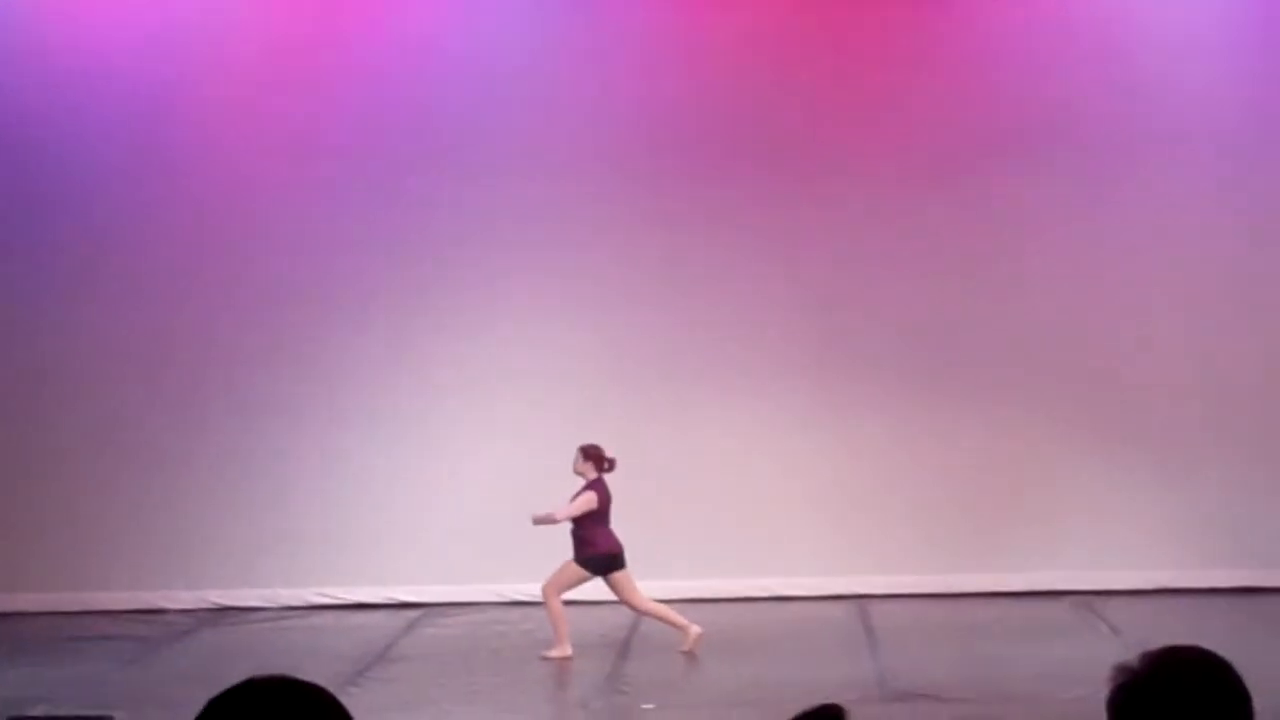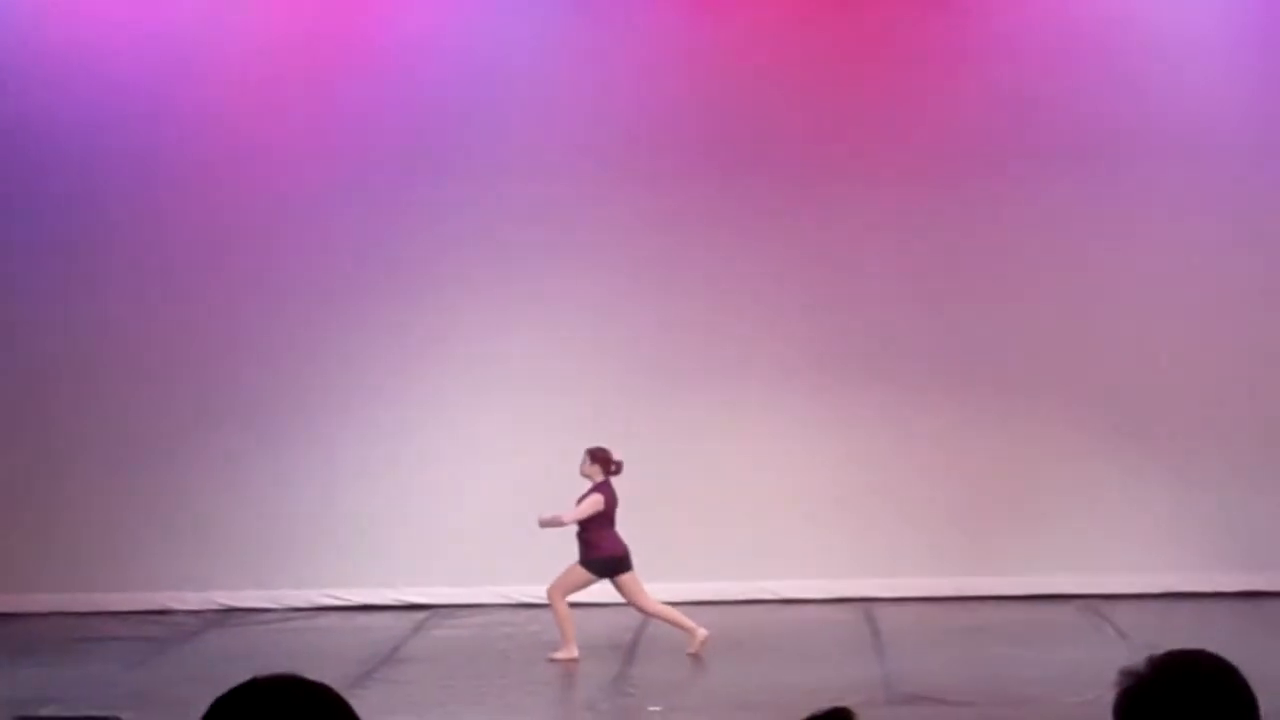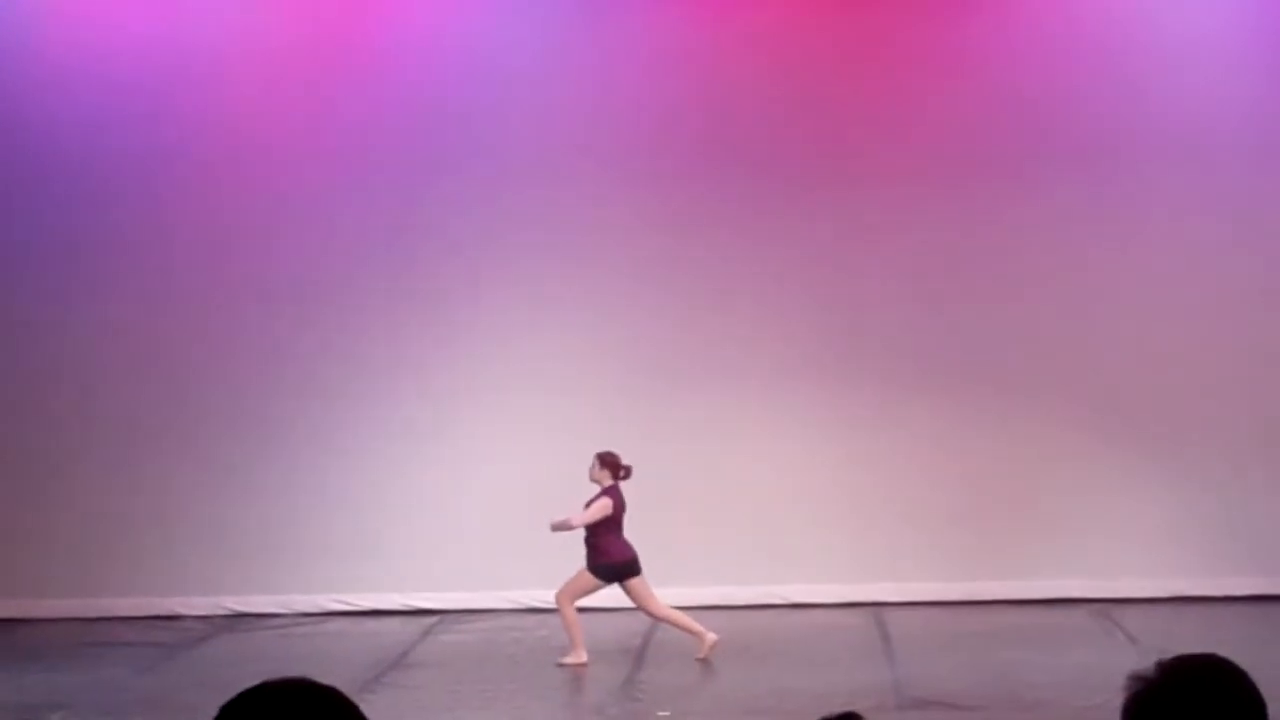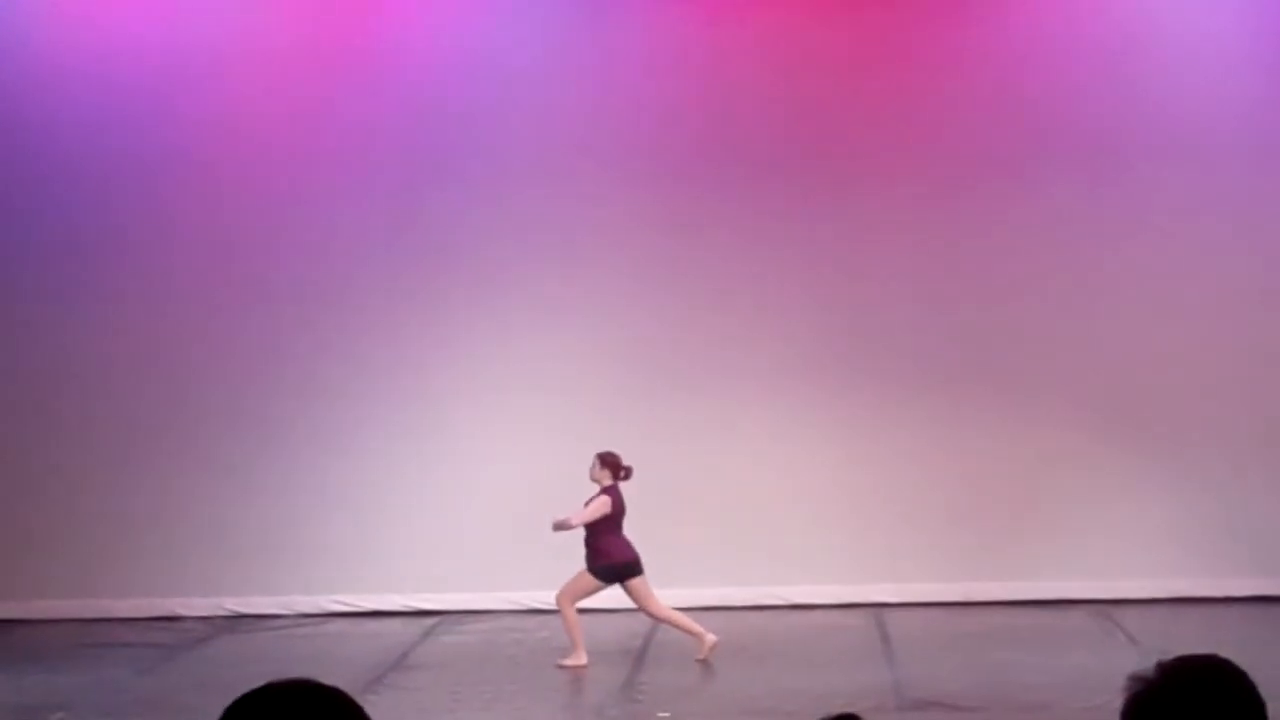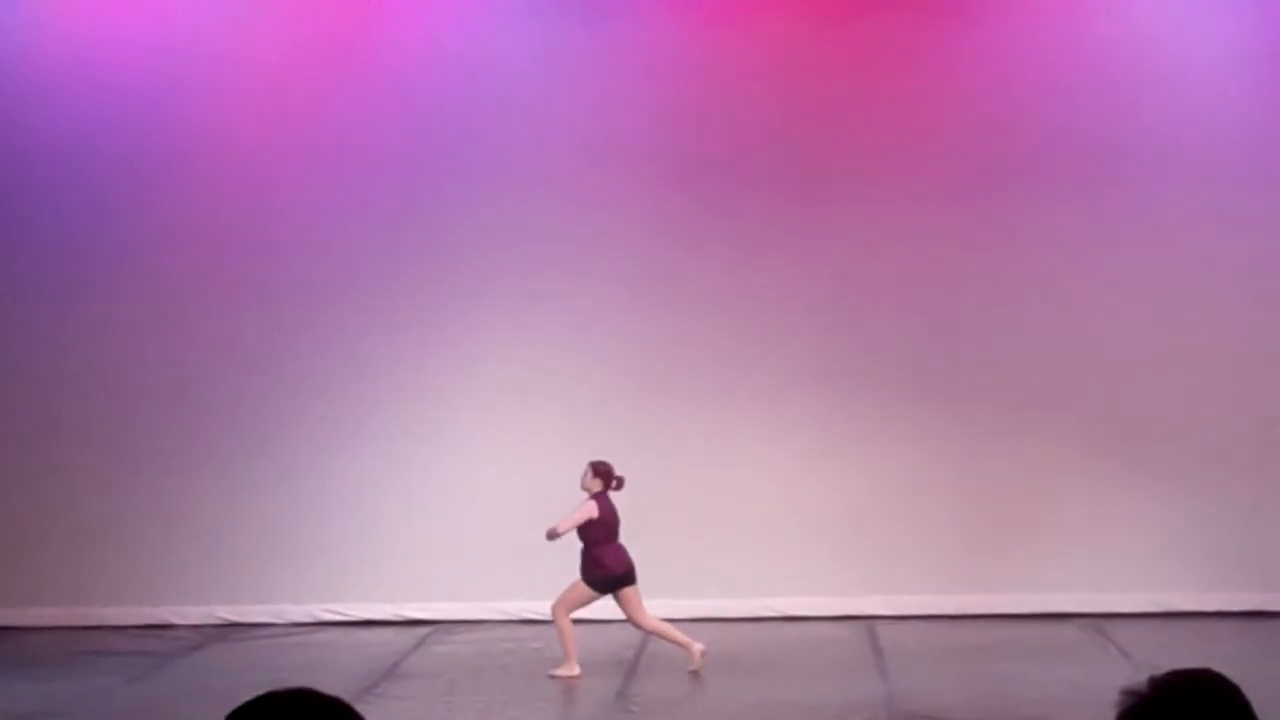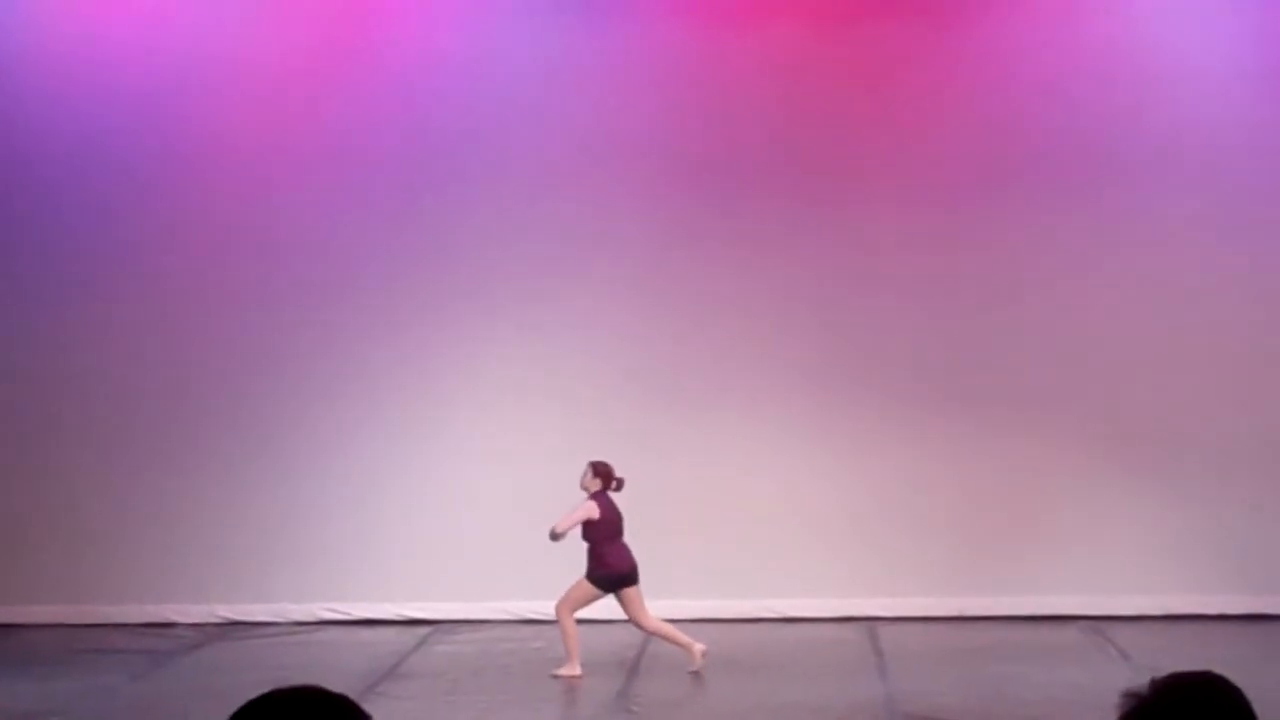
dt=0.1s
person 1, frame 1
left shoulder: (592, 493)
right shoulder: (596, 487)
left elbow: (559, 516)
left wrist: (538, 519)
right wrist: (545, 517)
left hip: (596, 554)
right hip: (609, 551)
left knee: (550, 590)
right knee: (637, 601)
left ankle: (563, 646)
right ankle: (689, 628)
person 1, frame 2
left shoulder: (598, 496)
right shoulder: (602, 490)
left elbow: (567, 519)
left wrist: (544, 521)
right wrist: (551, 520)
left hip: (601, 557)
right hip: (615, 554)
left knee: (555, 592)
right knee: (644, 603)
left ankle: (569, 648)
right ankle: (695, 630)
person 1, frame 3
left shoulder: (606, 499)
right shoulder: (610, 494)
left elbow: (575, 522)
left wrist: (556, 525)
right wrist: (562, 523)
left hip: (608, 562)
right hip: (624, 559)
left knee: (563, 597)
right knee: (654, 607)
left ankle: (578, 653)
right ankle: (704, 635)
person 1, frame 4
left shoulder: (605, 498)
right shoulder: (610, 494)
left elbow: (574, 521)
left wrist: (557, 524)
right wrist: (563, 522)
left hip: (609, 563)
right hip: (625, 559)
left knee: (564, 598)
right knee: (654, 608)
left ankle: (578, 655)
right ankle: (704, 636)
person 1, frame 5
left shoulder: (592, 504)
right shoulder: (604, 502)
left elbow: (560, 528)
left wrist: (551, 534)
left hip: (602, 572)
right hip: (622, 568)
left knee: (559, 609)
right knee: (641, 619)
left ankle: (571, 666)
right ankle: (692, 646)
person 1, frame 6
left shoulder: (592, 504)
right shoulder: (605, 502)
left elbow: (559, 529)
left wrist: (554, 534)
left hip: (606, 571)
right hip: (625, 567)
left knee: (563, 608)
right knee: (643, 620)
left ankle: (573, 665)
right ankle: (693, 646)
